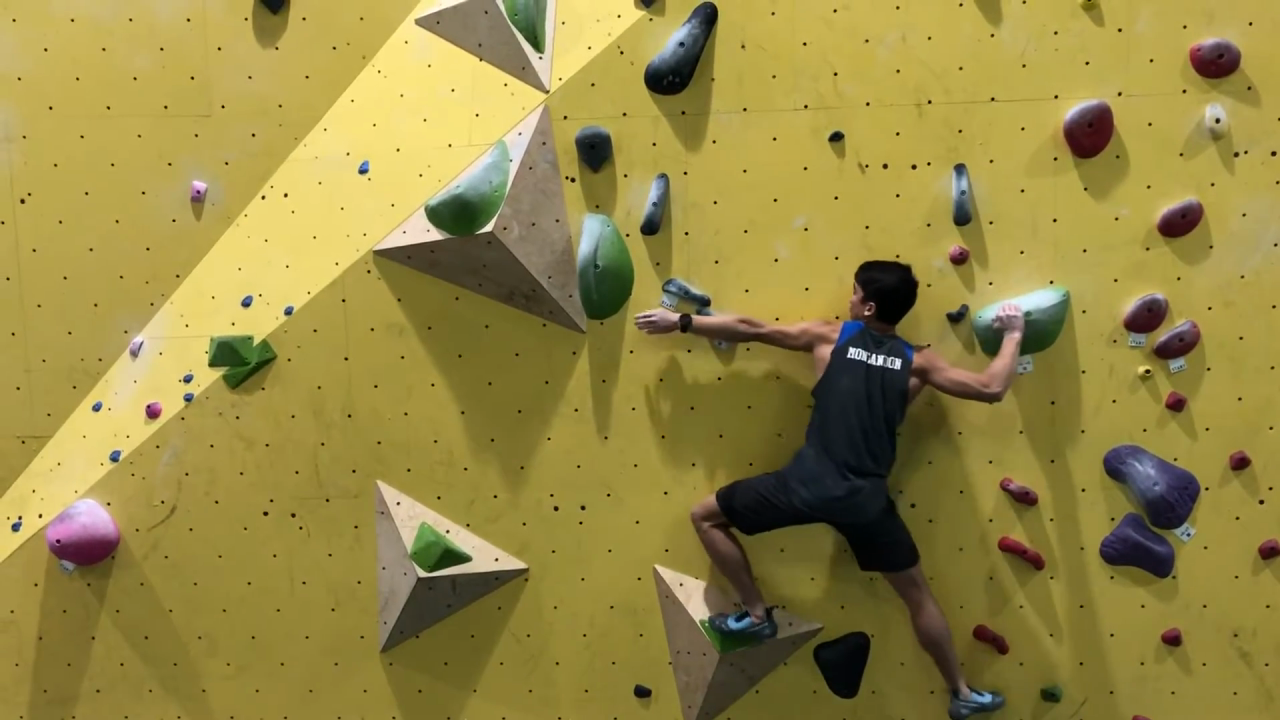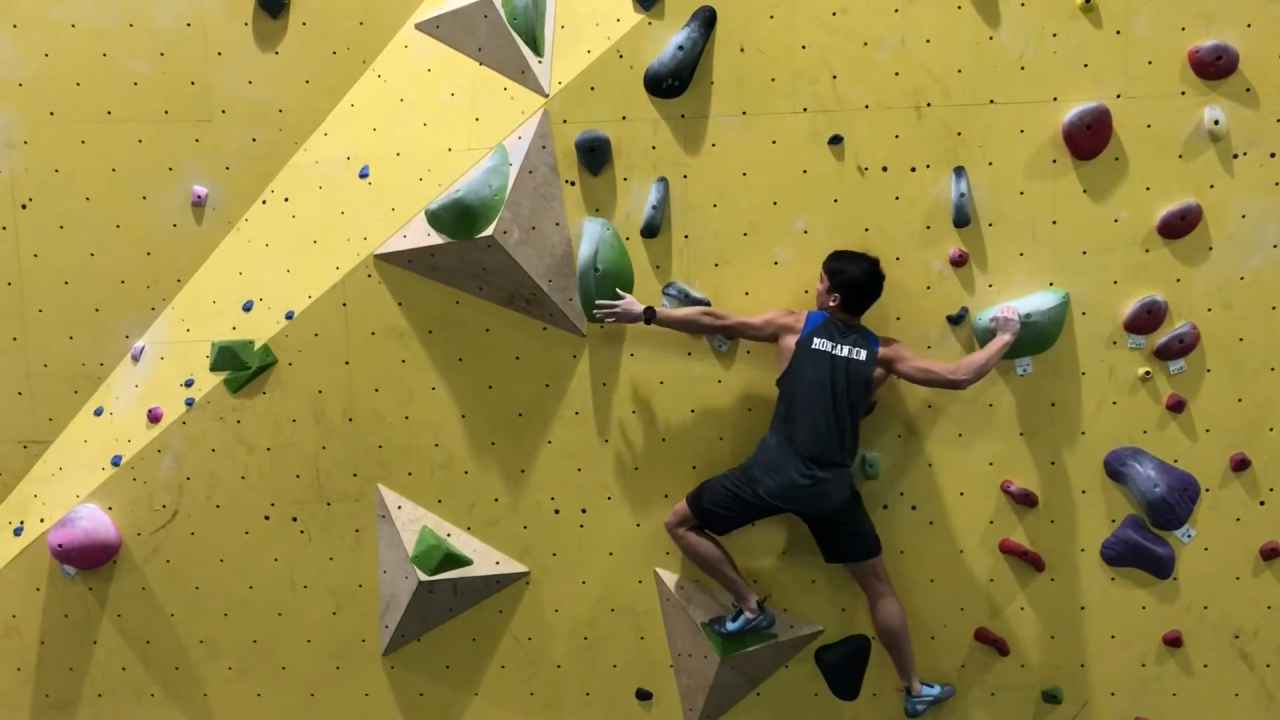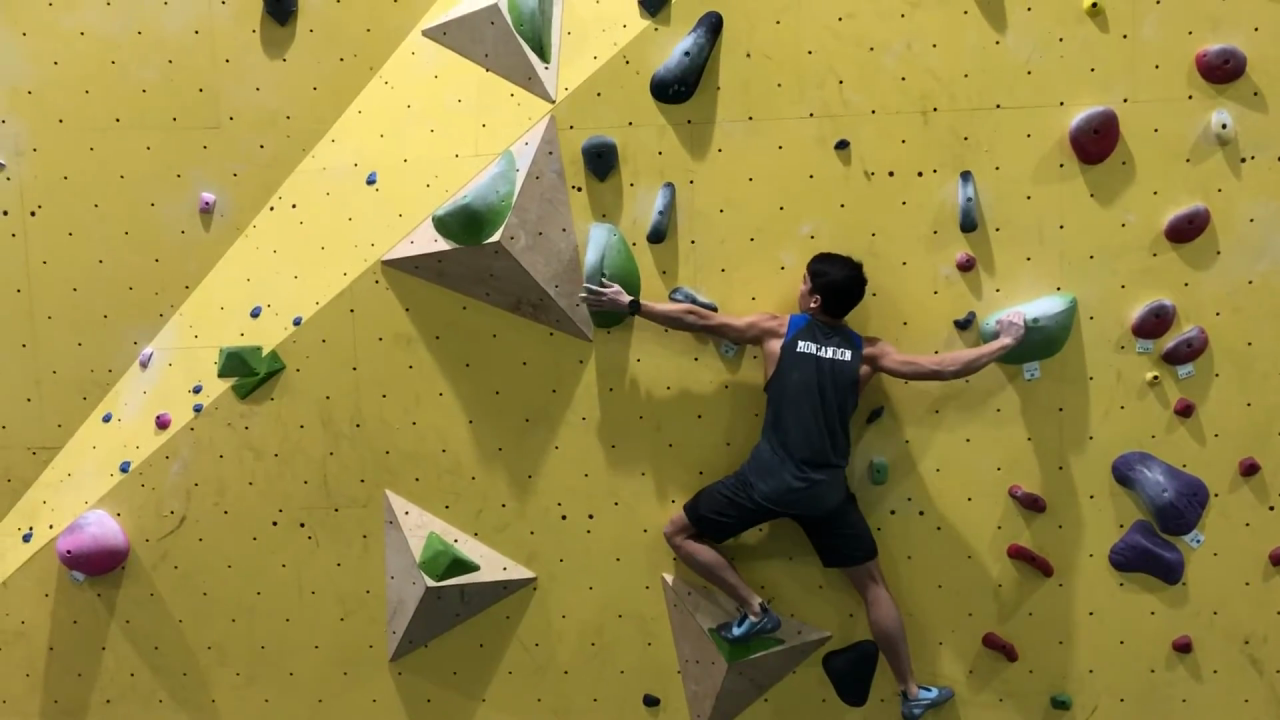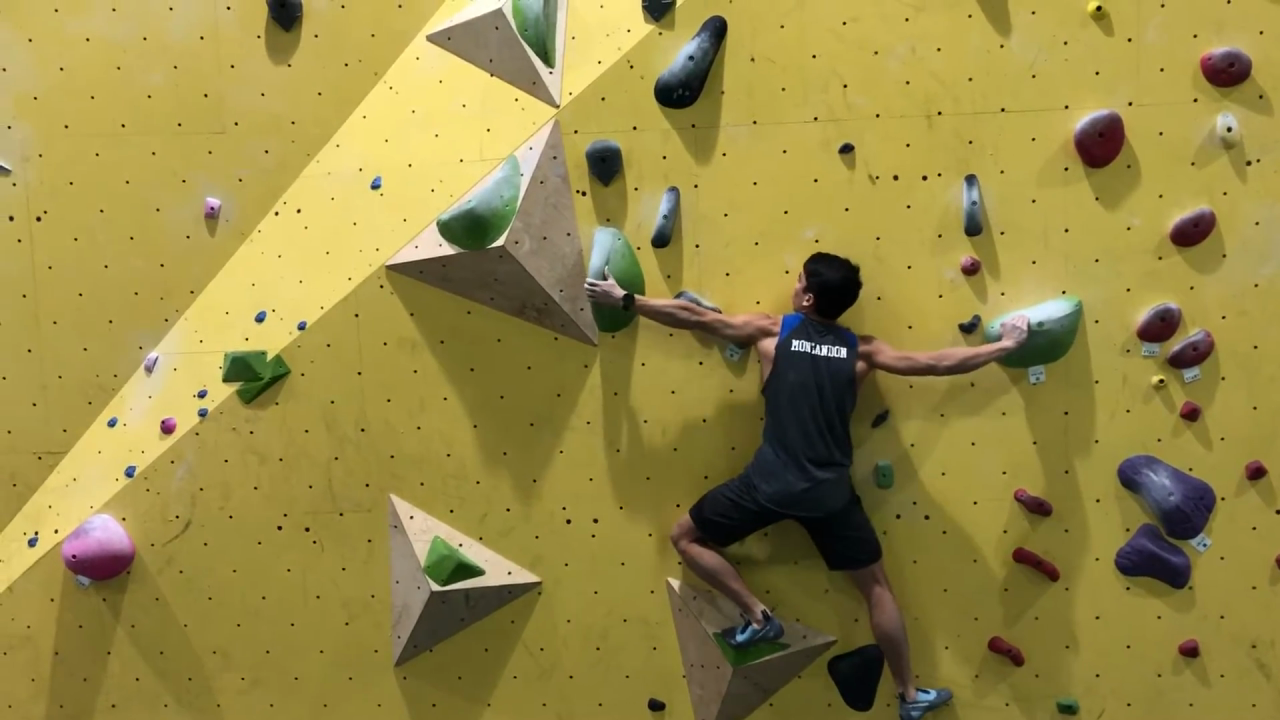
dt=0.5s
person 1, frame 1
left shoulder: (828, 336)
right shoulder: (917, 362)
left elbow: (749, 329)
right elbow: (990, 389)
left wrist: (680, 322)
right wrist: (1012, 336)
left hip: (807, 484)
right hip: (865, 499)
left knee: (705, 516)
right knee: (919, 595)
left ankle: (756, 614)
person 1, frame 2
left shoulder: (795, 326)
right shoulder: (883, 352)
left elbow: (714, 320)
right elbow: (958, 376)
left wrist: (644, 313)
right wrist: (1004, 337)
left hip: (771, 474)
right hip: (831, 488)
left knee: (680, 523)
right knee: (878, 587)
left ankle: (750, 608)
person 1, frame 3
left shoulder: (777, 330)
right shoulder: (866, 352)
left elbow: (698, 319)
right elbow: (942, 368)
left wrist: (629, 305)
right wrist: (1003, 342)
left hip: (765, 479)
right hip: (826, 490)
left knee: (678, 533)
right knee: (874, 588)
left ankle: (754, 610)
person 1, frame 4
left shoulder: (771, 330)
right shoulder: (862, 349)
left elbow: (692, 315)
right elbow: (937, 363)
left wrist: (624, 299)
right wrist: (1005, 344)
left hip: (769, 483)
right hip: (829, 492)
left knee: (685, 537)
right knee: (877, 588)
left ankle: (757, 616)
